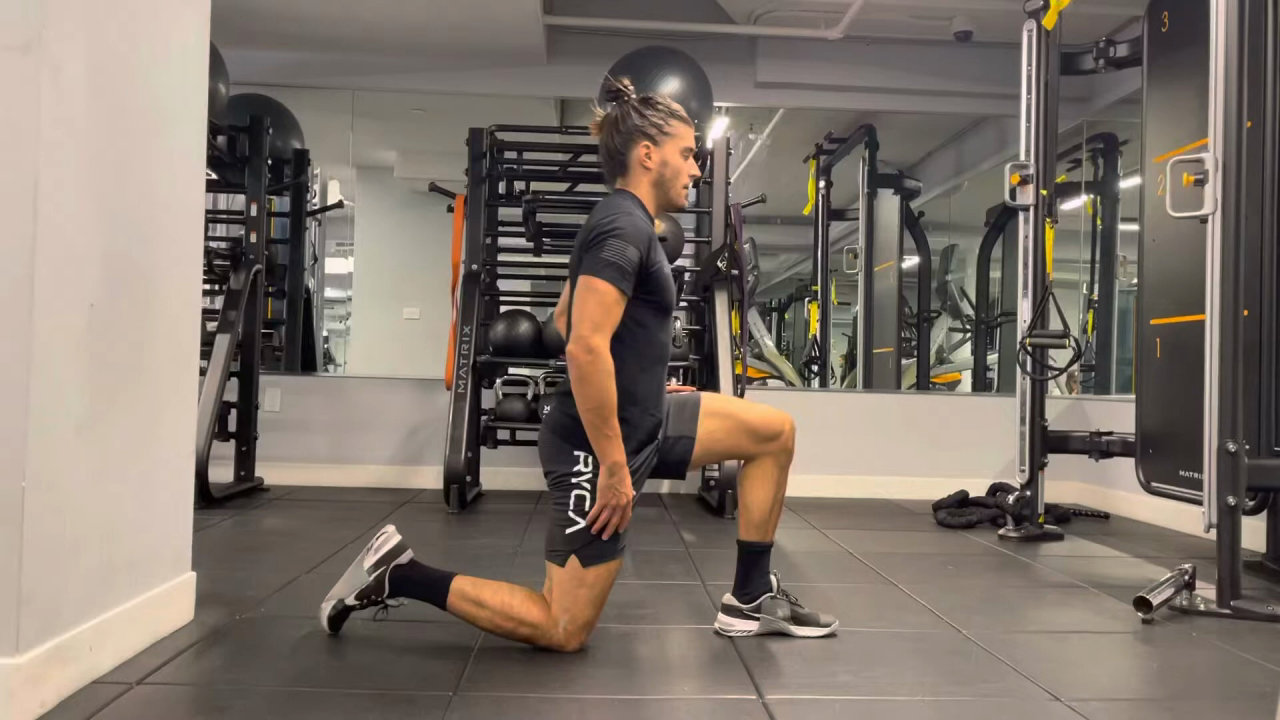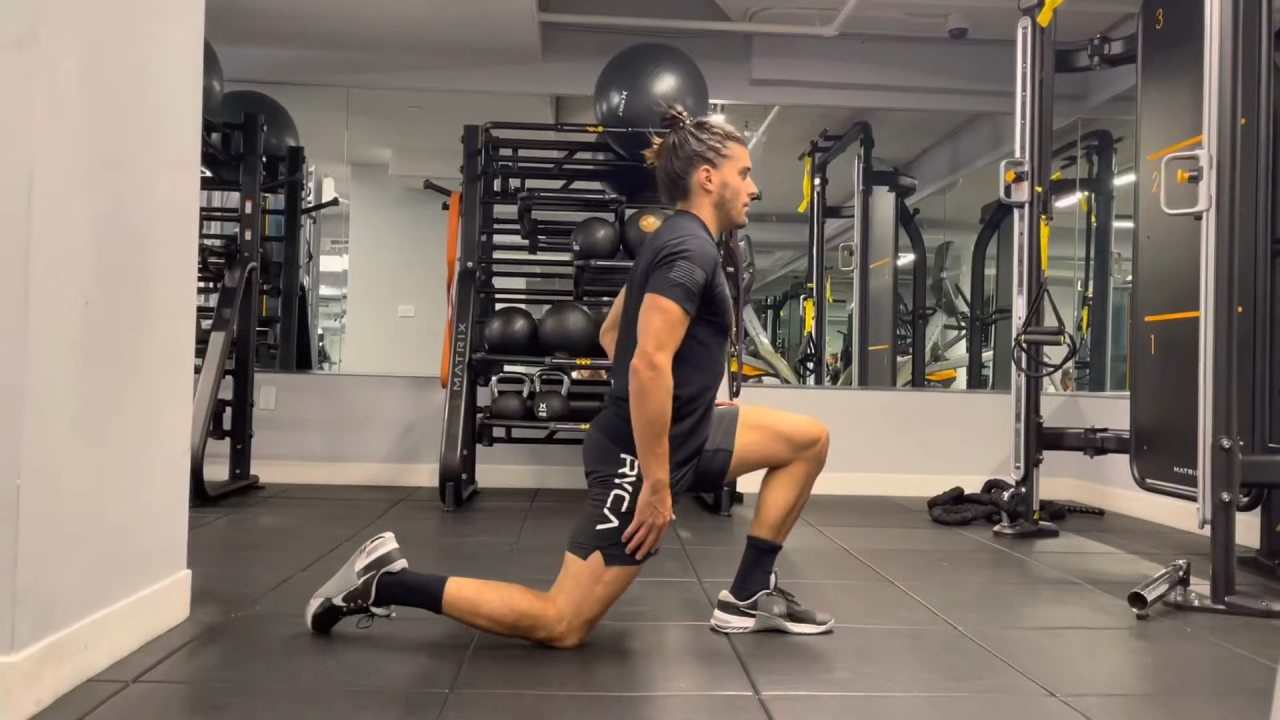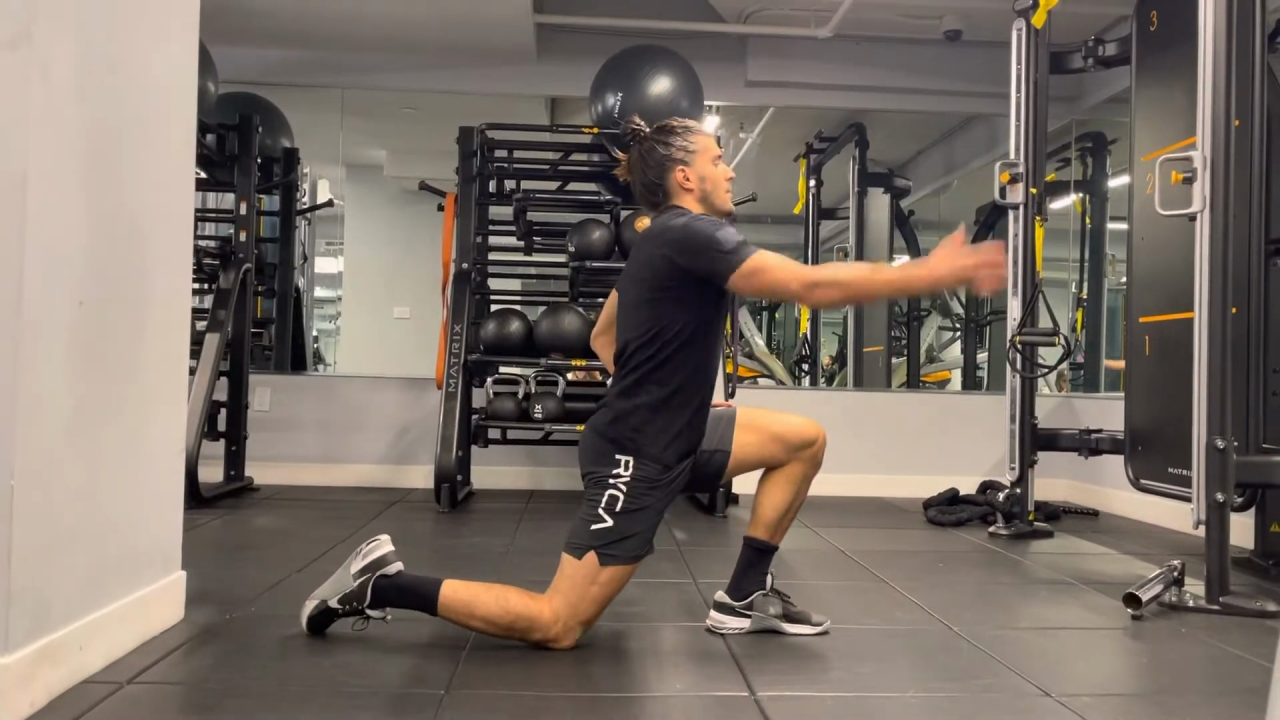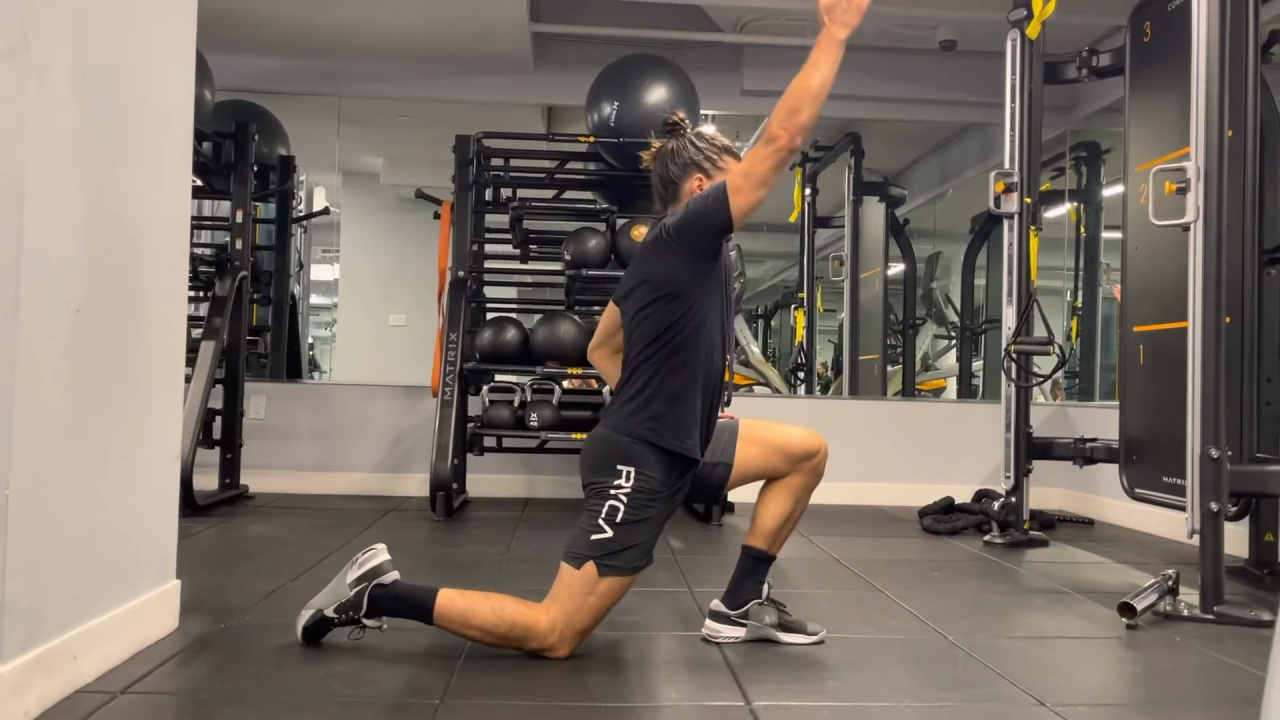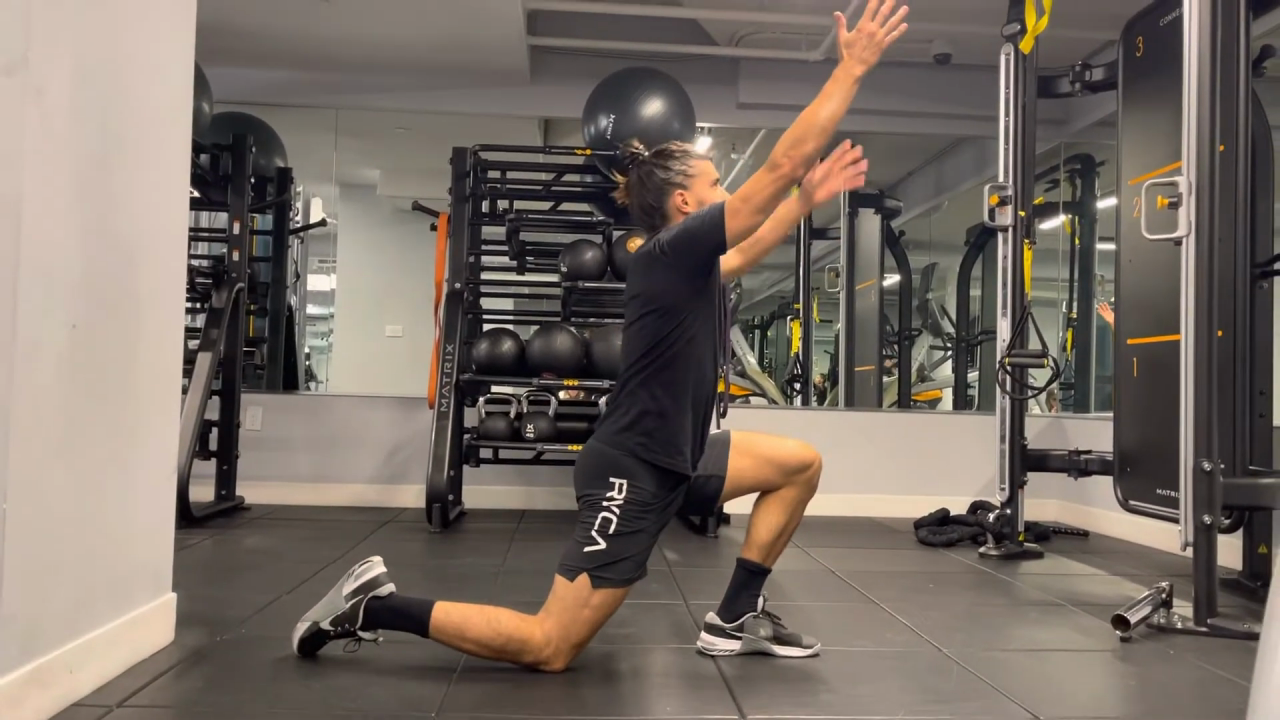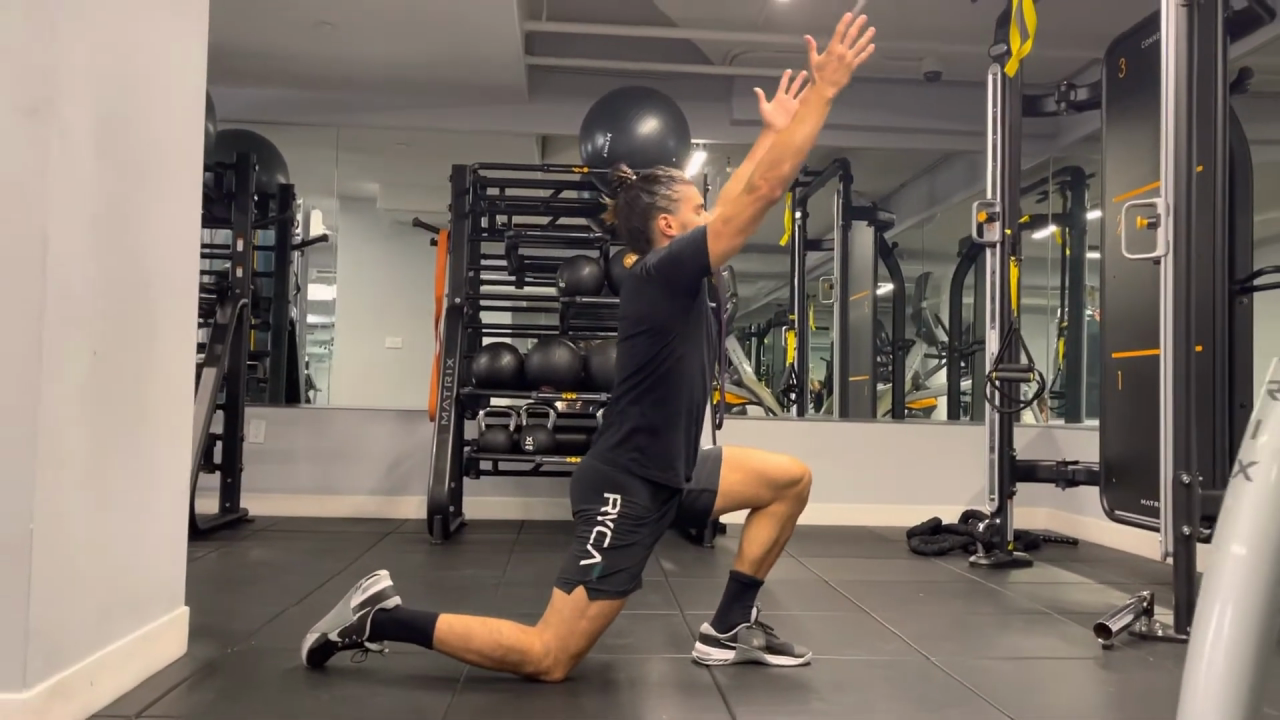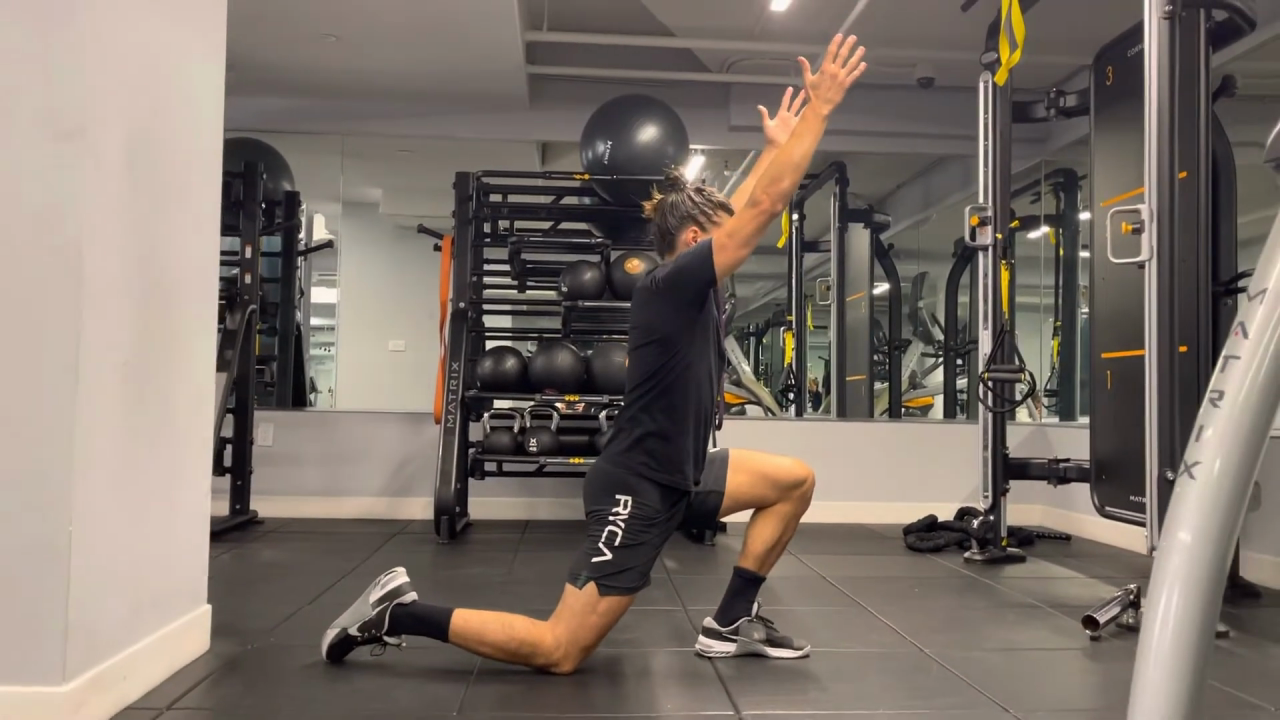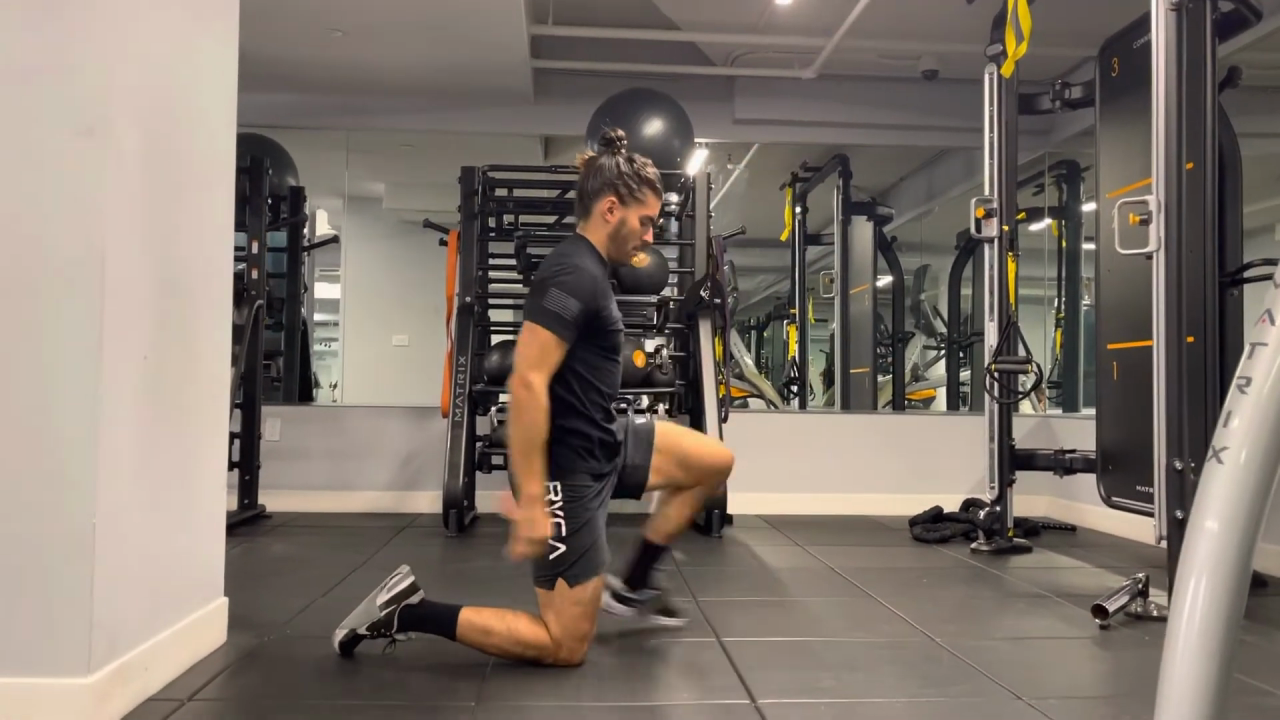
dt=0.7s
person 1, frame 1
left shoulder: (622, 221)
right shoulder: (621, 228)
left elbow: (566, 319)
right elbow: (585, 346)
right wrist: (613, 465)
left hip: (639, 419)
right hip: (597, 441)
left knee: (774, 432)
right knee: (563, 629)
left ankle: (752, 599)
right ankle: (398, 576)
person 1, frame 2
left shoulder: (676, 240)
right shoulder: (691, 249)
left elbow: (611, 333)
right elbow: (648, 363)
right wrist: (657, 485)
left hip: (676, 433)
right hip: (643, 451)
left knee: (808, 440)
right knee: (561, 623)
left ankle: (750, 595)
right ankle: (386, 583)
person 1, frame 3
left shoulder: (669, 242)
right shoulder: (689, 238)
left elbow: (603, 336)
right elbow: (812, 285)
right wrist: (932, 273)
left hip: (666, 437)
right hip: (636, 458)
left knee: (804, 439)
right knee: (557, 624)
left ankle: (743, 598)
right ankle: (384, 584)
person 1, frame 4
left shoulder: (666, 252)
right shoulder: (686, 235)
left elbow: (601, 349)
right elbow: (783, 139)
left hip: (668, 443)
right hip: (640, 463)
left knee: (805, 452)
right knee: (553, 634)
left ankle: (740, 605)
right ankle: (378, 595)
person 1, frame 5
left shoulder: (683, 261)
right shoulder: (674, 251)
left elbow: (745, 249)
right elbow: (779, 169)
left wrist: (809, 198)
right wrist: (854, 65)
left hip: (669, 456)
right hip: (631, 473)
left knee: (800, 463)
right knee: (548, 648)
left ankle: (736, 618)
right ankle: (376, 607)
person 1, frame 6
left shoulder: (670, 277)
right shoulder: (663, 275)
left elbow: (739, 200)
right elbow: (761, 193)
left wrist: (773, 129)
right wrist: (825, 88)
left hip: (662, 473)
right hip: (627, 488)
left knee: (790, 480)
right knee: (547, 659)
left ankle: (730, 628)
right ankle: (382, 618)
person 1, frame 7
left shoulder: (681, 290)
right shoulder: (673, 286)
left elbow: (742, 211)
right elbow: (767, 205)
left wrist: (776, 145)
right wrist: (821, 107)
left hip: (676, 476)
right hip: (638, 491)
left knee: (794, 481)
right knee: (558, 650)
left ankle: (732, 622)
right ankle: (398, 614)
person 1, frame 8
left shoulder: (587, 267)
right shoulder: (572, 274)
right elbow: (527, 384)
right wrist: (532, 501)
right hip: (569, 467)
left knee: (714, 462)
right knee: (564, 645)
left ankle: (633, 585)
right ankle: (406, 614)
